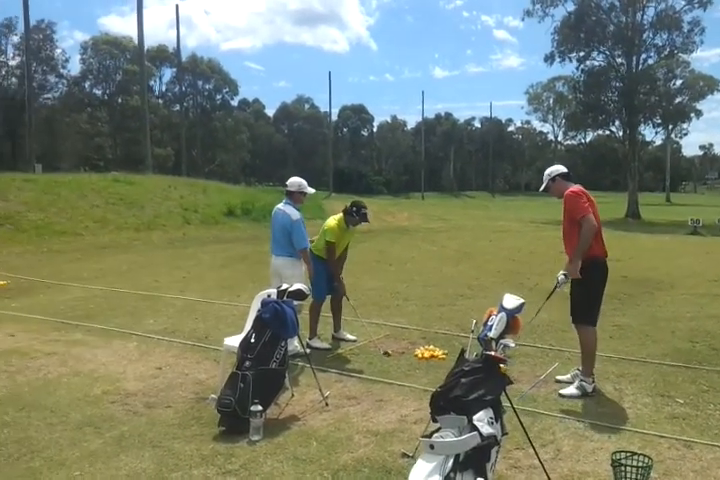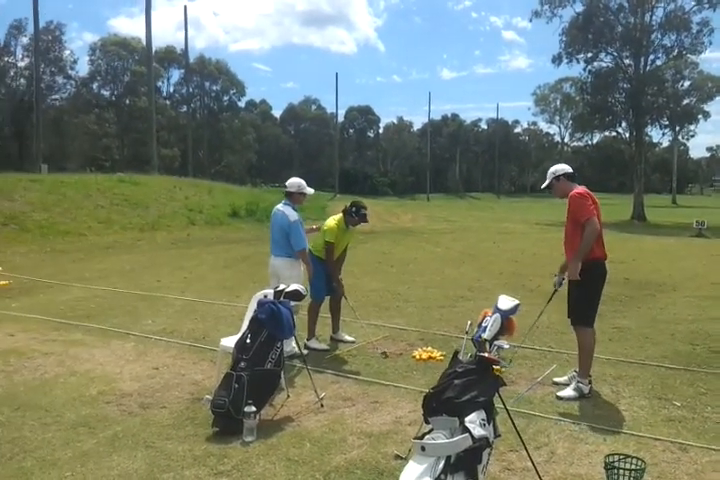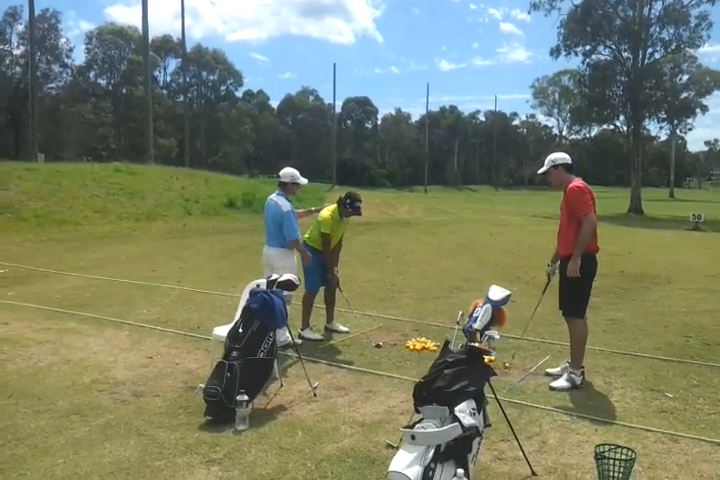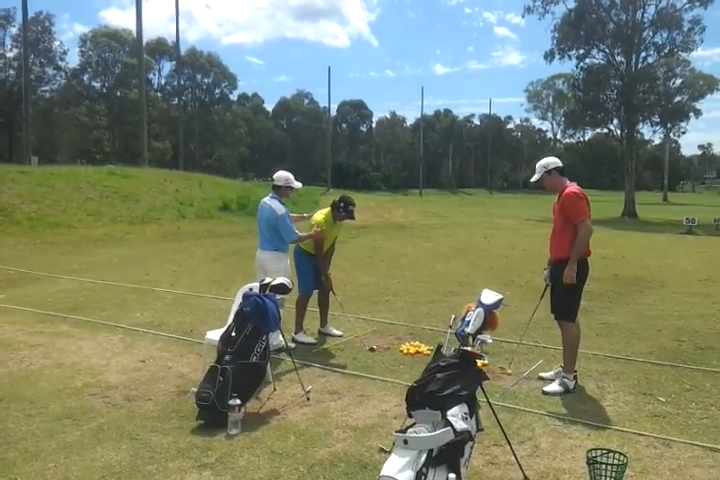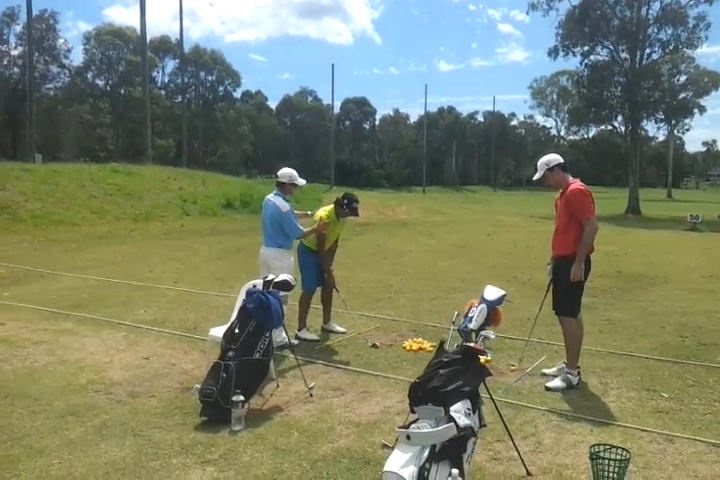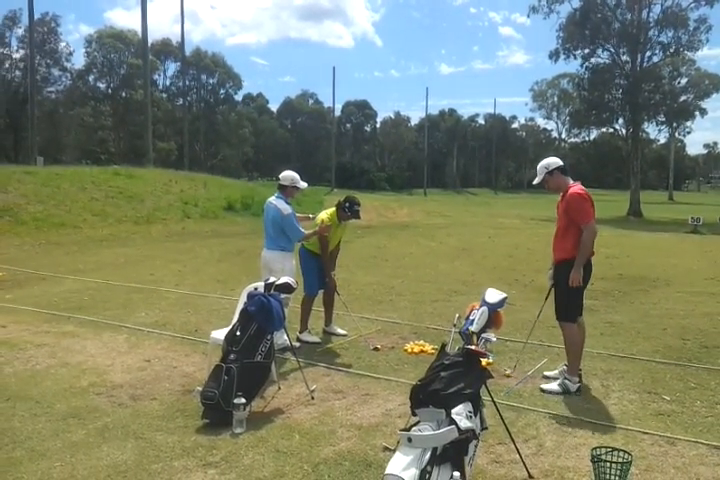
dt=0.3s
person 1, frame 1
left shoulder: (573, 194)
right shoulder: (576, 196)
left elbow: (590, 225)
left wrist: (575, 261)
right wrist: (567, 269)
left hip: (590, 267)
right hip: (586, 266)
left knee: (585, 323)
right knee: (582, 322)
left ankle: (587, 381)
right ankle: (584, 371)
person 1, frame 2
left shoulder: (578, 196)
right shoulder: (577, 197)
left elbow: (593, 228)
left wrist: (576, 263)
right wrist: (562, 271)
left hip: (588, 269)
right hip: (584, 268)
left knee: (583, 325)
right knee: (581, 324)
left ankle: (583, 383)
right ankle: (581, 373)
person 1, frame 3
left shoulder: (576, 189)
right shoulder: (569, 192)
left elbow: (590, 223)
left wrist: (575, 259)
right wrist: (553, 261)
left hip: (579, 263)
right hip: (570, 261)
left knee: (575, 316)
right knee: (573, 315)
left ankle: (576, 374)
right ankle: (574, 365)
person 1, frame 4
left shoulder: (572, 194)
right shoulder: (562, 197)
left elbow: (586, 229)
left wrist: (572, 264)
right wrist: (550, 265)
left hip: (571, 267)
right hip: (561, 265)
left knee: (567, 320)
right knee: (566, 319)
left ankle: (569, 377)
right ankle: (566, 369)
person 1, frame 5
left shoulder: (577, 191)
right shoulder: (563, 195)
left elbow: (592, 226)
left wrist: (579, 262)
right wrist: (553, 262)
left hip: (574, 263)
right hip: (564, 261)
left knee: (566, 315)
right knee: (571, 315)
left ankle: (572, 373)
right ankle: (570, 364)
person 1, frame 6
left shoulder: (576, 195)
right shoulder: (565, 197)
left elbow: (590, 231)
left wrist: (578, 268)
right wrist: (555, 266)
left hip: (574, 267)
right hip: (566, 265)
left knee: (567, 320)
right knee: (574, 318)
left ankle: (571, 380)
right ankle: (572, 368)
person 2, frame 1
left shoulder: (277, 209)
right shoulder: (295, 216)
right elbow: (301, 248)
left wrist: (309, 240)
right wrist: (309, 265)
left hip: (275, 260)
right hip: (291, 264)
right ankle: (290, 346)
person 2, frame 2
left shoulder: (277, 210)
right shoulder: (292, 216)
right elbow: (300, 248)
left wrist: (312, 229)
right wrist: (309, 266)
left hip: (274, 261)
right hip: (289, 264)
right ankle: (287, 347)
person 2, frame 3
left shoulder: (271, 200)
right shoulder: (285, 206)
right elbow: (292, 239)
left wrist: (313, 210)
right wrist: (304, 254)
left hip: (269, 251)
right hip: (282, 255)
right knee: (283, 297)
right ankle: (281, 338)
person 2, frame 4
left shoulder: (264, 203)
right shoulder: (279, 209)
right elbow: (293, 238)
left wrist: (305, 217)
right wrist: (312, 235)
left hip: (262, 254)
right hip: (276, 258)
right knee: (276, 300)
right ankle: (274, 341)
person 2, frame 5
left shoulder: (269, 200)
right shoulder: (283, 206)
right elbow: (298, 234)
left wrist: (309, 214)
right wrist: (316, 229)
left hip: (266, 251)
right hip: (280, 255)
right knee: (279, 297)
right ankle: (278, 338)
person 2, frame 6
left shoulder: (270, 202)
right shoulder: (285, 209)
right elbow: (299, 237)
left wrist: (311, 217)
right wrist: (318, 231)
left hip: (267, 254)
right hip: (281, 258)
right ankle: (279, 340)
person 3, frame 1
left shoulder: (351, 225)
right shoulder: (332, 226)
left elbow: (344, 250)
right elbow: (330, 256)
left wrist: (339, 274)
right wrist: (338, 280)
left hip: (330, 260)
right hip: (318, 259)
left knee: (338, 294)
right knee: (319, 297)
left ankle: (337, 331)
right ankle: (312, 338)
person 3, frame 2
left shoulder: (351, 226)
right shoulder: (332, 226)
left elbow: (343, 250)
right elbow: (329, 256)
left wrist: (338, 274)
right wrist: (336, 280)
left hip: (330, 260)
right hip: (317, 259)
left knee: (337, 295)
right knee: (318, 298)
left ankle: (336, 332)
right ankle: (310, 339)
person 3, frame 3
left shoulder: (345, 217)
right shoulder: (327, 217)
left elbow: (338, 242)
right elbow: (326, 247)
left wrist: (335, 266)
right wrist: (331, 272)
left hip: (325, 252)
right hip: (311, 251)
left knee: (331, 285)
right knee: (312, 289)
left ankle: (330, 322)
right ankle: (304, 328)
person 3, frame 4
left shoulder: (338, 220)
right shoulder: (320, 220)
left elbow: (331, 245)
right elbow: (318, 250)
left wrist: (326, 270)
right wrist: (325, 275)
left hip: (318, 255)
right hip: (305, 254)
left knee: (325, 289)
right knee: (306, 292)
left ankle: (324, 326)
right ankle: (298, 332)
person 3, frame 5
left shoulder: (341, 217)
right shoulder: (323, 216)
left elbow: (334, 242)
right elbow: (321, 247)
left wrist: (329, 266)
right wrist: (327, 271)
left hip: (321, 252)
right hip: (308, 251)
left knee: (328, 286)
right knee: (309, 289)
left ankle: (327, 322)
right ankle: (301, 329)
person 3, frame 6
left shoulder: (343, 220)
right shoulder: (325, 219)
left elbow: (336, 245)
right elbow: (324, 249)
left wrist: (332, 270)
right wrist: (329, 275)
left hip: (322, 254)
right hip: (309, 253)
left knee: (330, 288)
right knee: (311, 292)
left ankle: (328, 325)
right ankle: (303, 331)
